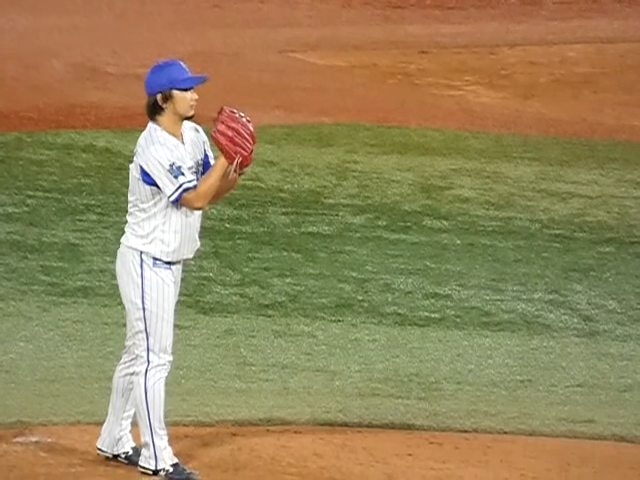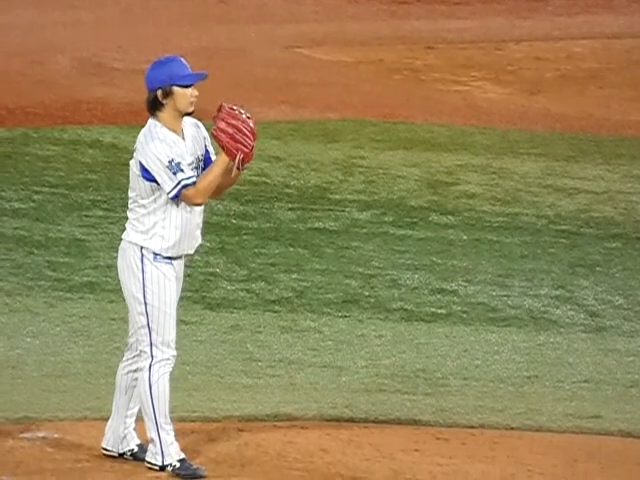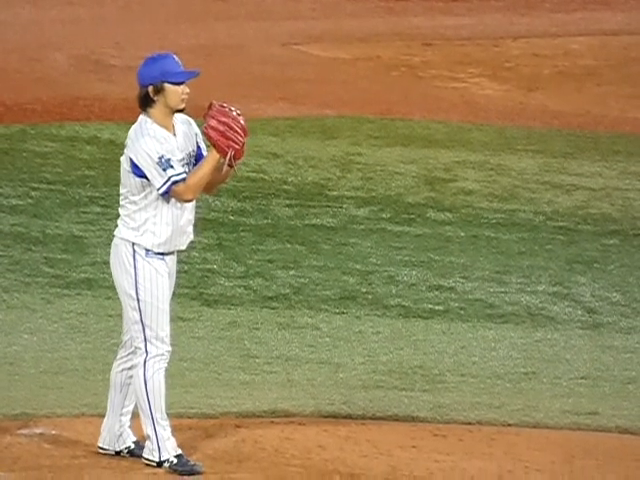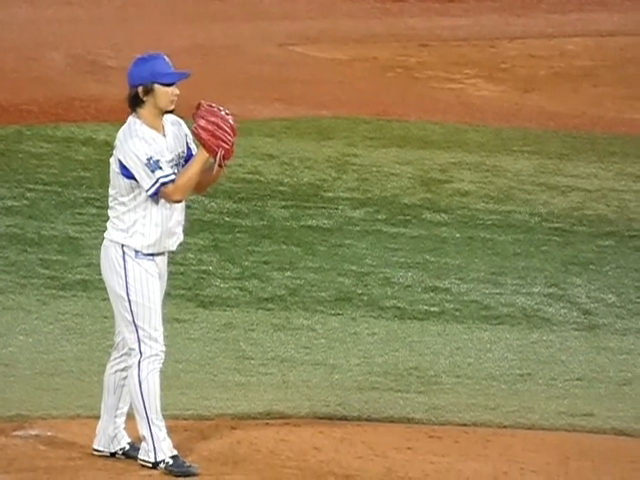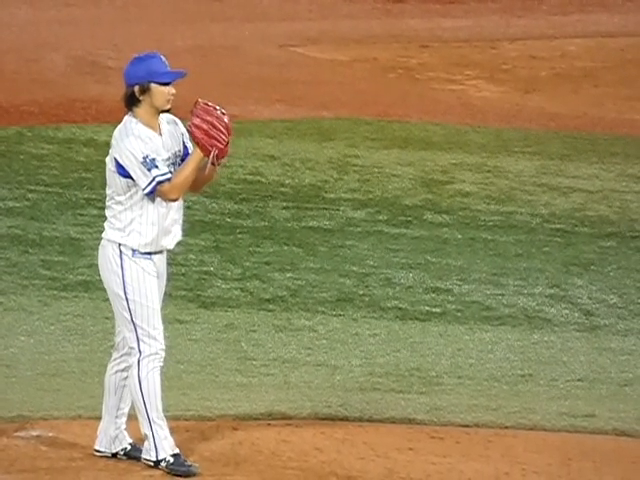
dt=0.7s
person 1, frame 1
left shoulder: (194, 134)
right shoulder: (153, 148)
left elbow: (214, 192)
right elbow: (195, 199)
left wrist: (237, 168)
right wrist: (226, 155)
left hip: (170, 262)
right hip: (147, 262)
left knee: (138, 355)
right knee: (153, 358)
left ankle: (115, 440)
person 1, frame 2
left shoulder: (195, 130)
right shoulder: (153, 143)
left elbow: (216, 188)
right elbow: (195, 195)
left wrist: (239, 161)
right wrist: (228, 151)
left hip: (173, 258)
right hip: (148, 258)
left knee: (142, 350)
right knee: (158, 353)
left ankle: (119, 438)
person 1, frame 3
left shoulder: (186, 127)
right shoulder: (144, 139)
left elbow: (210, 184)
right elbow: (186, 190)
left wrist: (230, 156)
right wrist: (217, 148)
left hip: (164, 254)
right hip: (140, 254)
left knee: (136, 347)
right knee: (153, 349)
left ankle: (115, 436)
person 1, frame 4
left shoulder: (176, 127)
right shoulder: (133, 140)
left elbow: (200, 184)
right elbow: (175, 191)
left wrist: (220, 158)
right wrist: (206, 147)
left hip: (156, 255)
right hip: (130, 256)
left knee: (129, 348)
right knee: (148, 350)
left ankle: (109, 437)
person 1, frame 5
left shoulder: (172, 127)
right shoulder: (129, 139)
left elbow: (196, 183)
right elbow: (171, 189)
left wrist: (215, 156)
right wrist: (202, 147)
left hip: (154, 254)
right hip: (128, 255)
left knee: (130, 348)
right knee: (148, 349)
left ankle: (111, 438)
